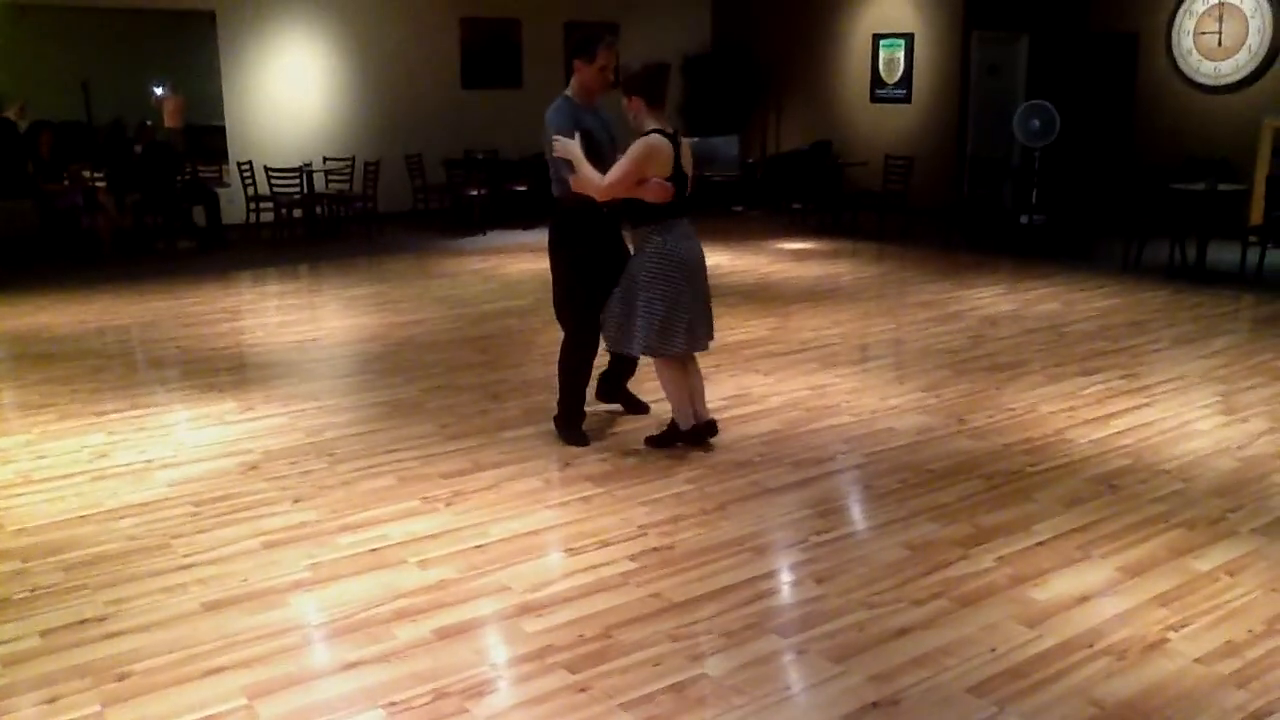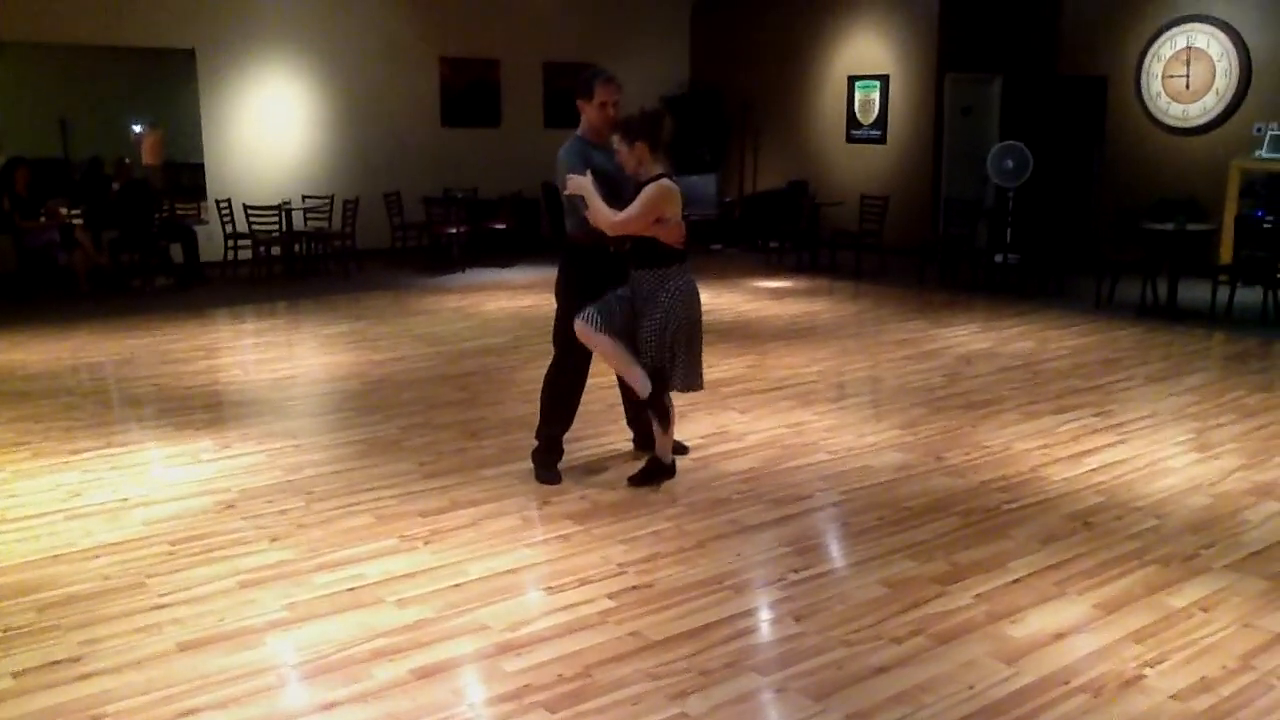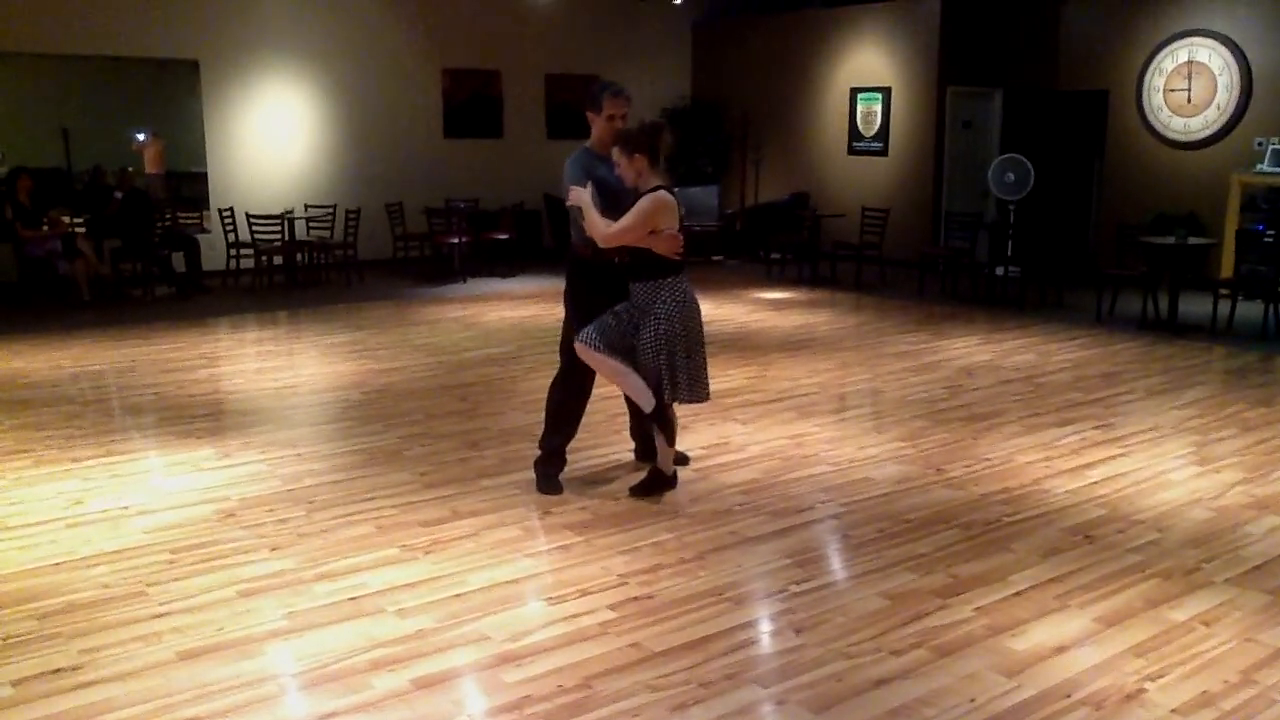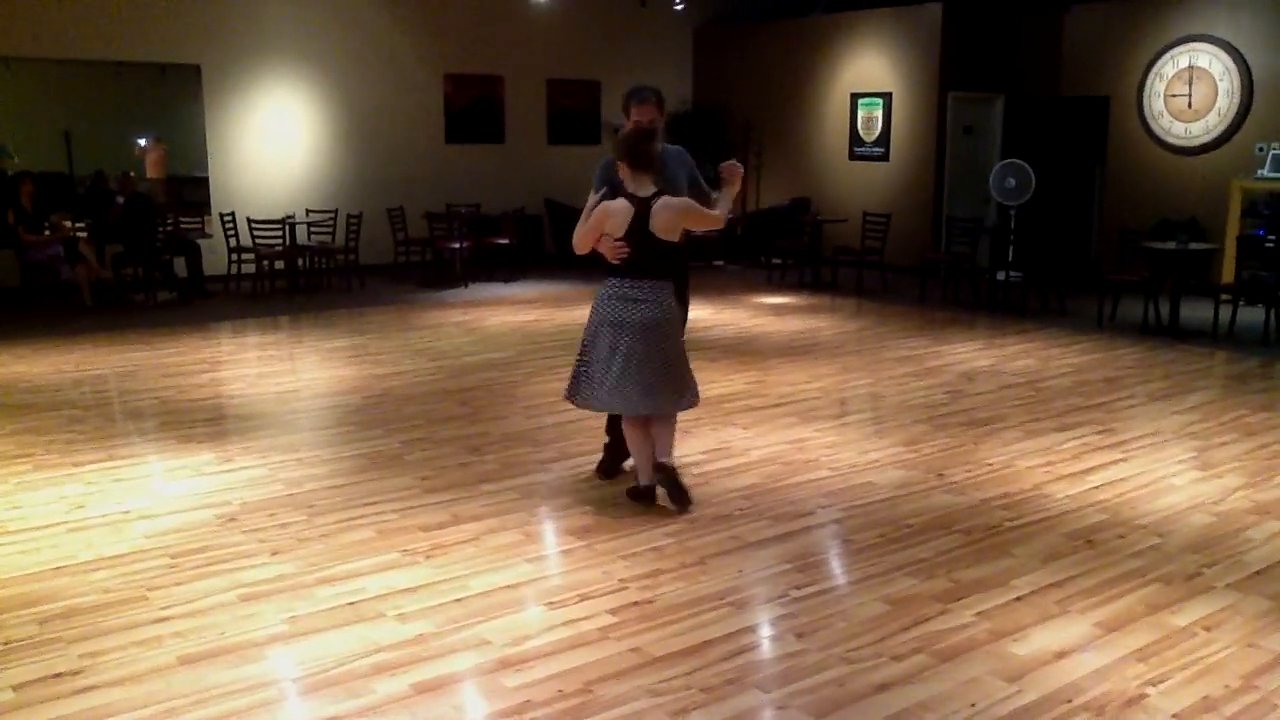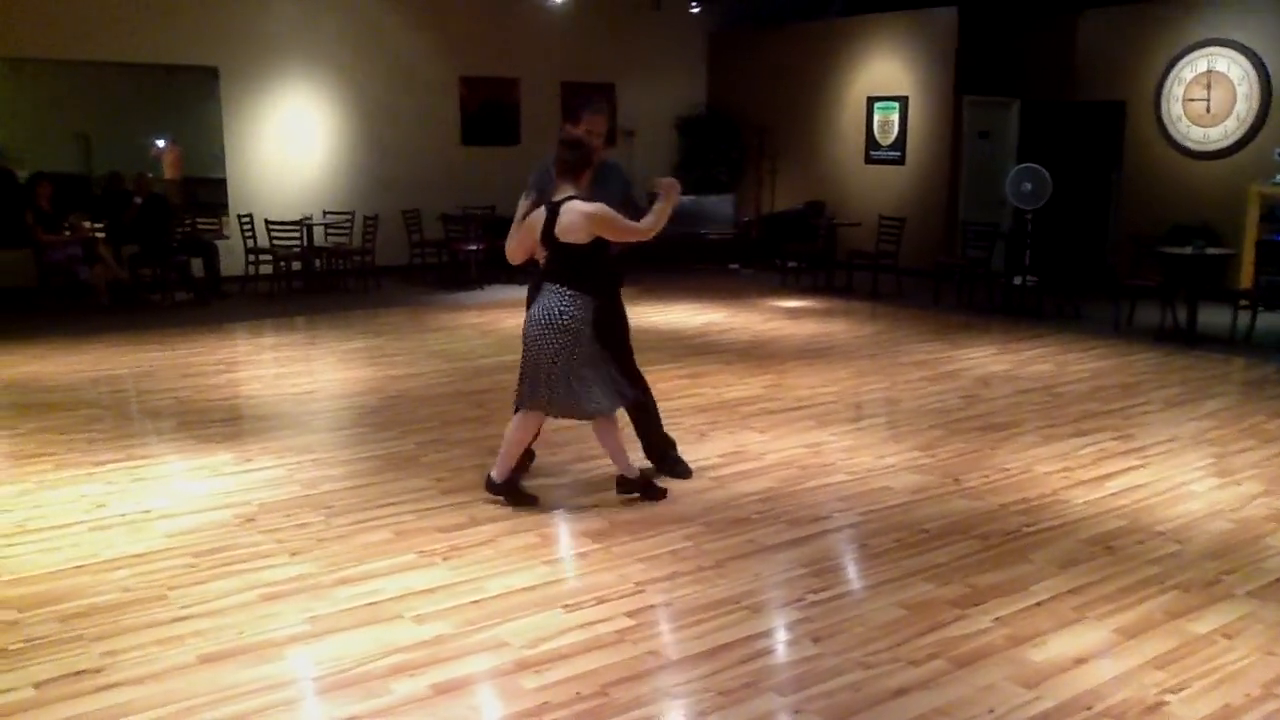
dt=1s
person 1, frame 1
left shoulder: (595, 111)
right shoulder: (561, 115)
right elbow: (577, 180)
right wrist: (639, 190)
left hip: (605, 223)
right hip: (574, 228)
right knee: (582, 327)
left ankle: (613, 385)
right ankle: (569, 416)
person 1, frame 2
left shoulder: (617, 148)
right shoulder: (573, 155)
right wrist: (656, 231)
left hip: (619, 262)
right hip: (584, 265)
right knee: (571, 360)
left ankle: (646, 433)
right ankle: (547, 451)
person 1, frame 3
right shoulder: (580, 166)
right wrist: (652, 241)
left hip: (629, 275)
right hip: (591, 277)
right knee: (577, 369)
left ankle: (648, 443)
right ankle: (549, 461)
person 1, frame 4
left shoulder: (679, 159)
right shoulder: (612, 168)
left elbow: (707, 209)
left wrist: (730, 185)
right wrist: (604, 245)
left hip: (671, 271)
right ankle: (617, 450)
person 1, frame 5
left shoulder: (614, 174)
right shoulder: (545, 175)
left elbow: (639, 225)
left knee: (625, 369)
left ankle: (662, 452)
right ankle: (520, 450)
person 2, frame 1
left shoulder: (647, 146)
right shoulder: (677, 143)
left elbow: (602, 189)
left wrist: (575, 154)
left hip: (658, 251)
right hip: (680, 246)
left knee: (660, 345)
right knee: (674, 343)
left ankle: (685, 425)
right ankle: (701, 418)
person 2, frame 2
left shoulder: (662, 189)
right shoulder: (649, 187)
left elbow: (614, 225)
right elbow: (624, 226)
left wrist: (588, 190)
left hip: (667, 293)
right hip: (644, 288)
left knee: (656, 383)
right knee: (586, 326)
left ankle: (664, 461)
right ankle: (647, 390)
person 2, frame 3
left shoulder: (655, 201)
right shoulder: (659, 197)
left elbow: (607, 237)
left wrist: (585, 202)
left hip: (664, 303)
right hip: (646, 301)
left knee: (661, 395)
right knee: (587, 344)
left ankle: (665, 472)
person 2, frame 4
left shoulder: (609, 210)
right shoulder: (676, 208)
left elbow: (580, 246)
right elbow: (717, 219)
left wrist: (589, 207)
right wrist: (730, 189)
left hip: (614, 306)
right hip: (657, 308)
left knee: (628, 400)
right knee: (662, 397)
left ankle: (646, 480)
right ankle: (664, 464)
person 2, frame 5
left shoulder: (537, 216)
right shoulder: (591, 213)
left elbow: (514, 255)
right elbow: (643, 232)
right wrist: (667, 200)
left hip: (546, 309)
right hip: (566, 315)
left knee: (597, 398)
right knee: (537, 404)
left ankle: (628, 475)
right ankle: (499, 477)
